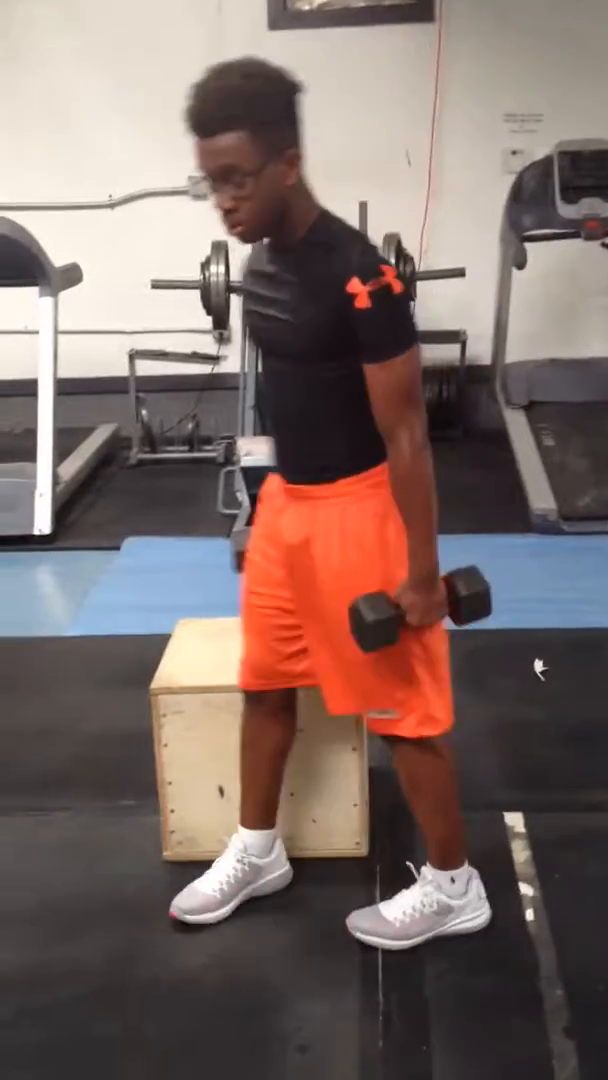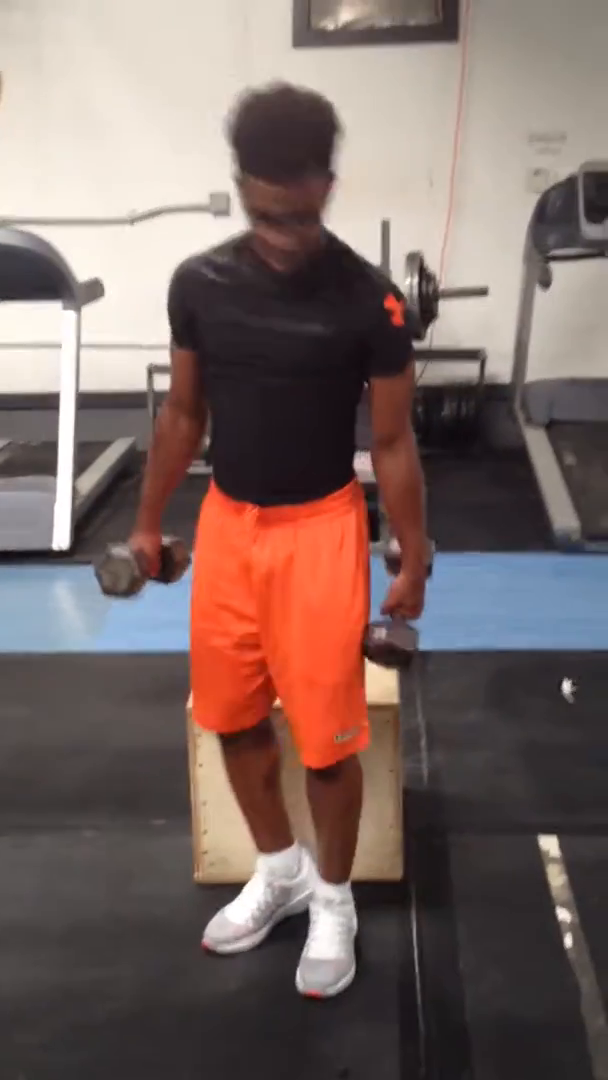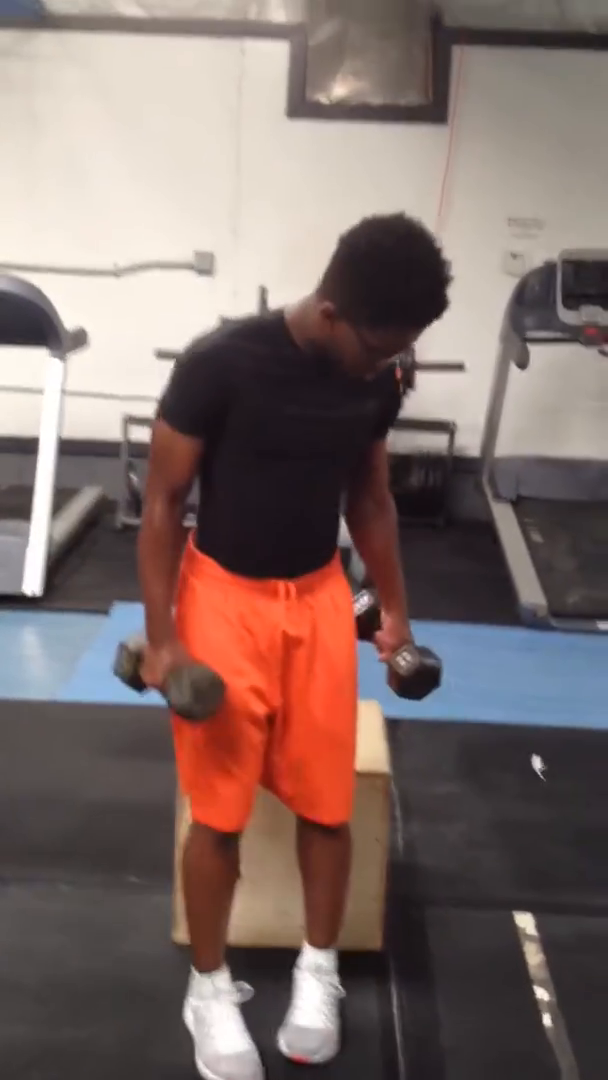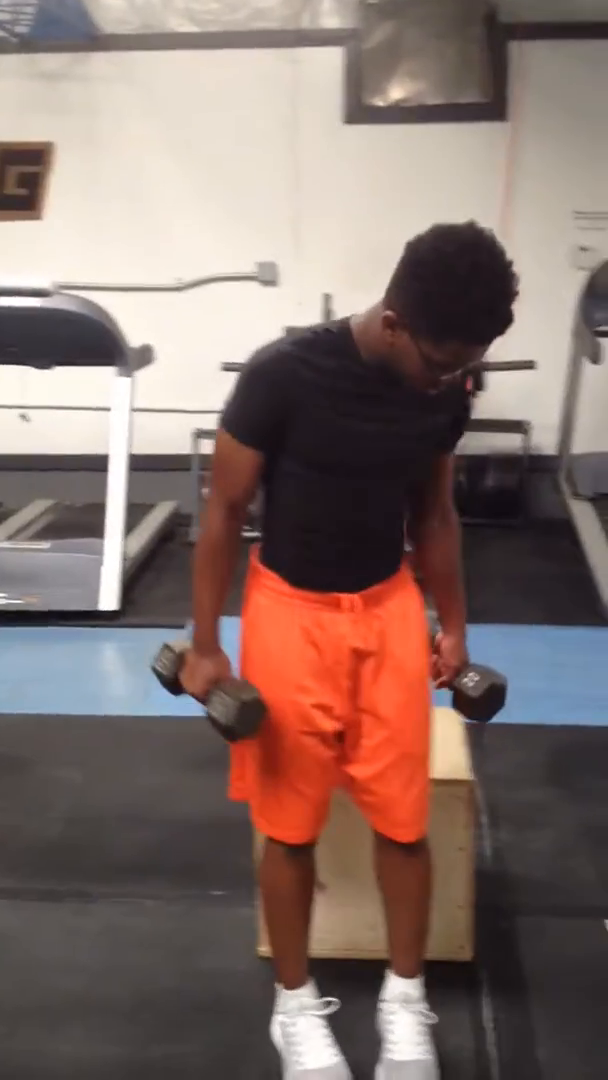
dt=0.7s
person 1, frame 1
left shoulder: (356, 277)
right shoulder: (264, 264)
left elbow: (405, 434)
left wrist: (421, 573)
left hip: (357, 510)
right hip: (287, 501)
left knee: (401, 708)
right knee: (264, 684)
left ankle: (452, 886)
right ankle: (257, 852)
person 1, frame 2
left shoulder: (369, 301)
right shoulder: (200, 284)
left elbow: (393, 443)
right elbow: (180, 414)
left wrist: (413, 566)
right wrist: (147, 522)
left hip: (321, 532)
right hip: (226, 525)
left knee: (326, 736)
right knee: (231, 716)
left ankle: (333, 902)
right ankle: (281, 872)
person 1, frame 3
left shoulder: (377, 383)
right shoulder: (219, 364)
right elbow: (162, 502)
left wrist: (395, 609)
right wrist: (161, 636)
left hip: (320, 600)
right hip: (223, 598)
left knee: (325, 801)
right knee: (219, 810)
left ankle: (317, 970)
right ankle: (210, 989)
person 1, frame 4
left shoulder: (445, 392)
right shoulder: (283, 375)
right elbow: (222, 511)
left wrist: (453, 627)
right wrist: (204, 643)
left hip: (391, 610)
right hip: (291, 614)
left knee: (403, 819)
right knee: (291, 824)
left ankle: (404, 1001)
right ankle: (297, 1005)
